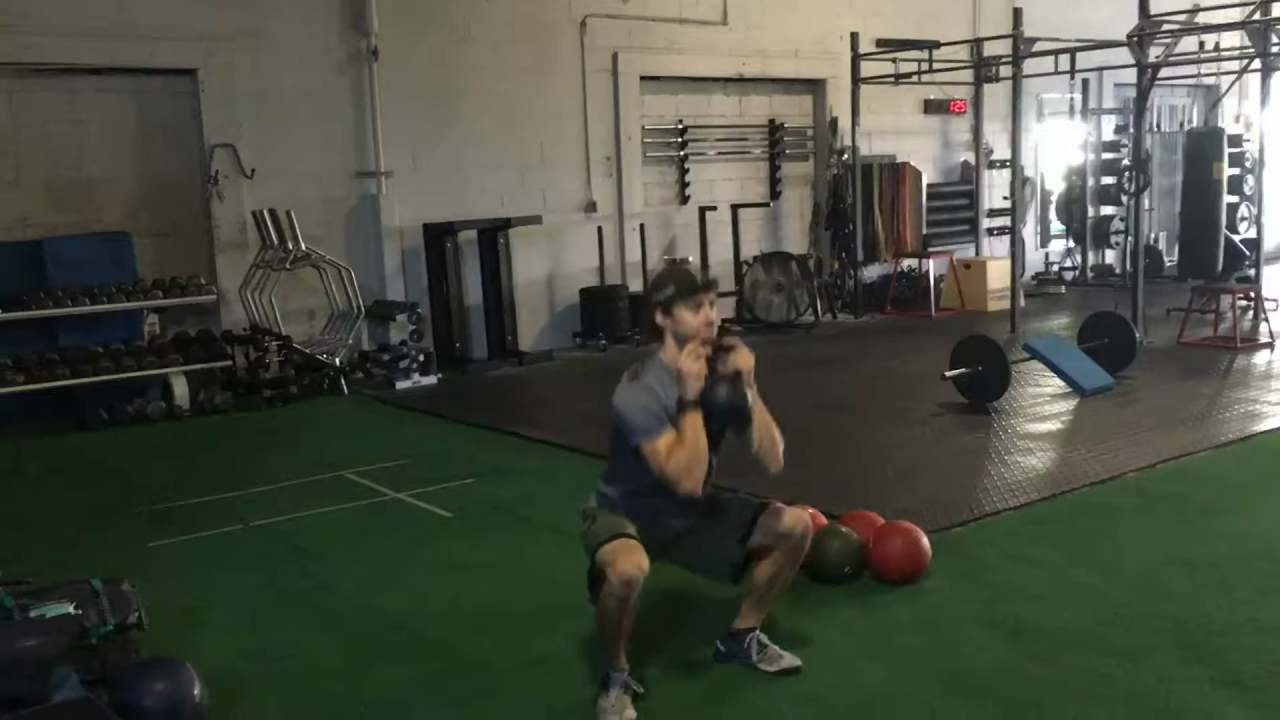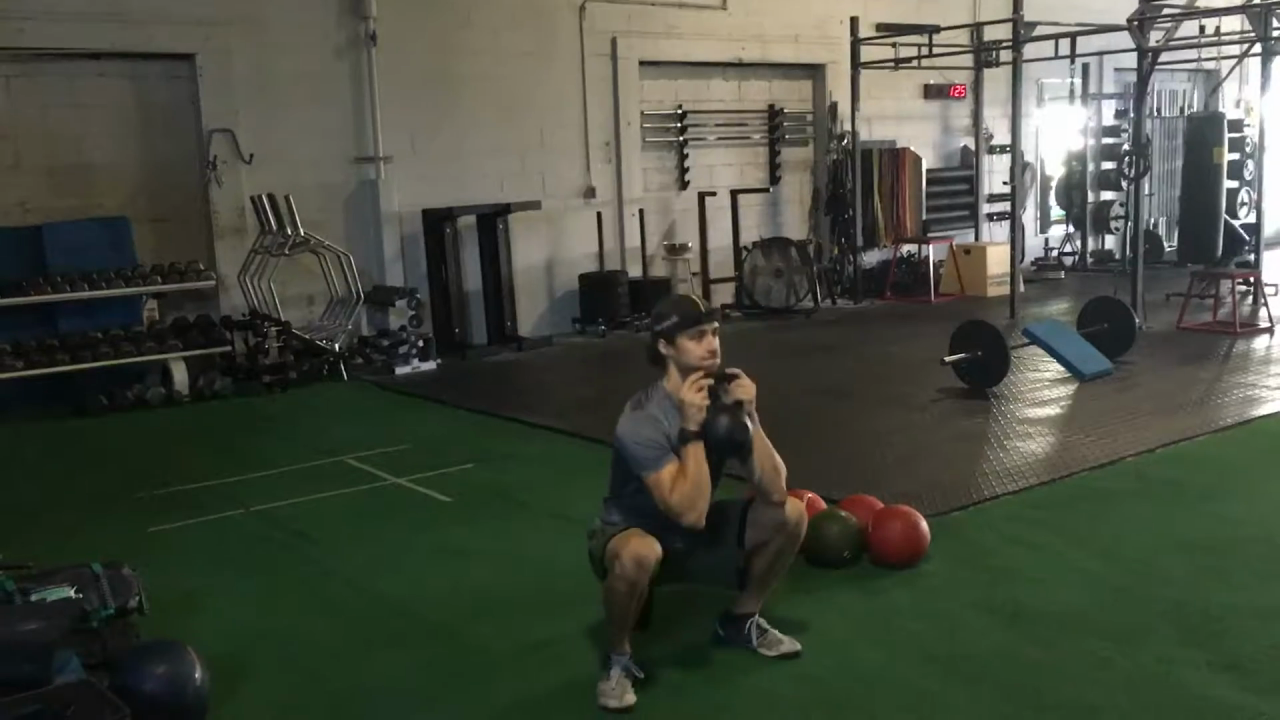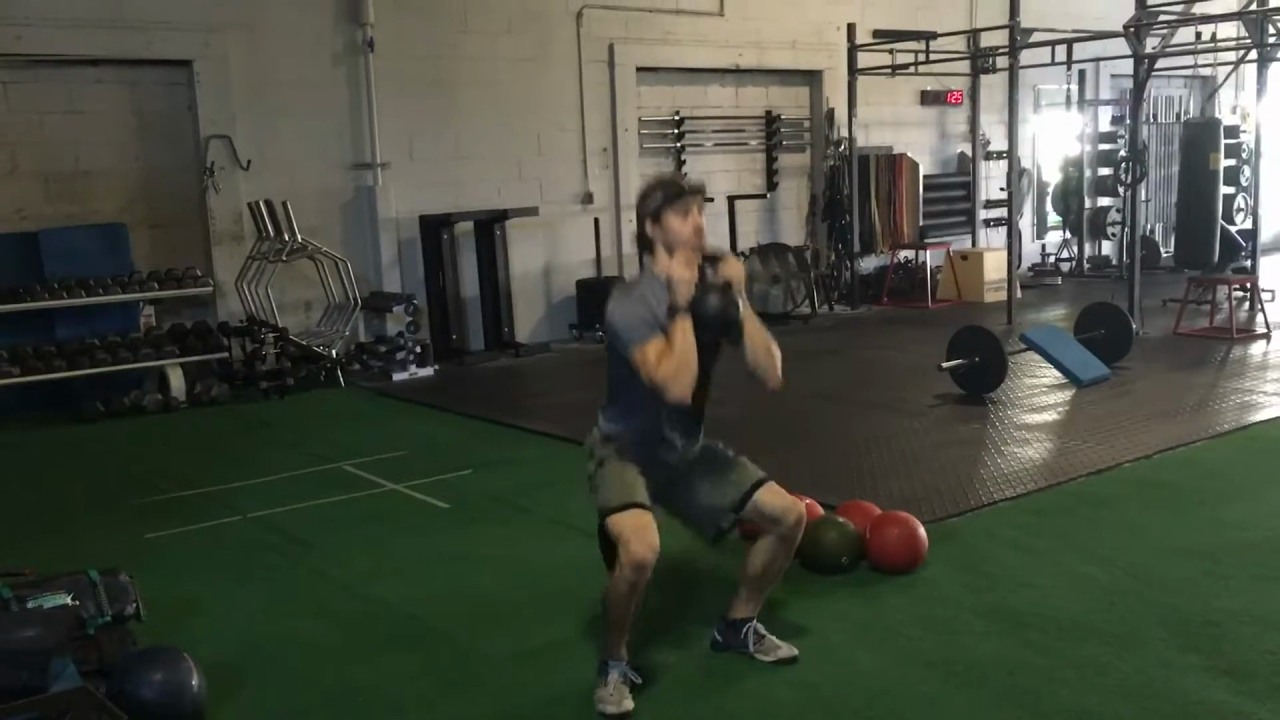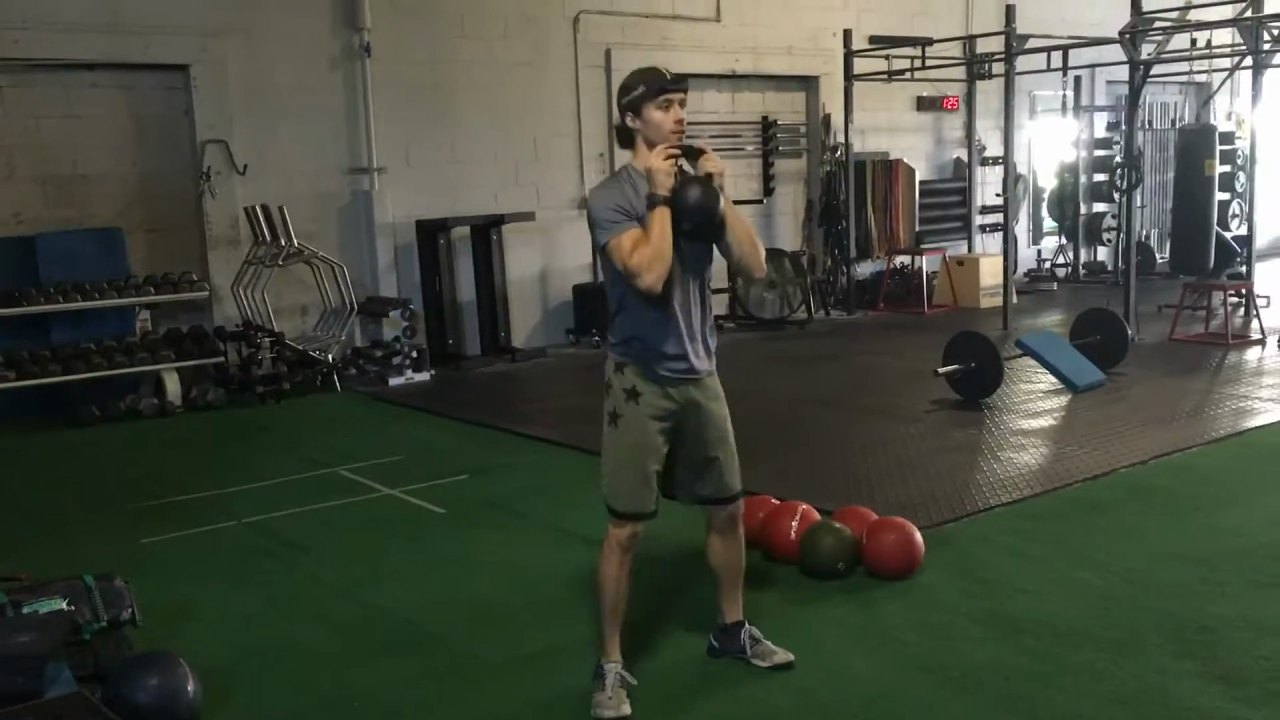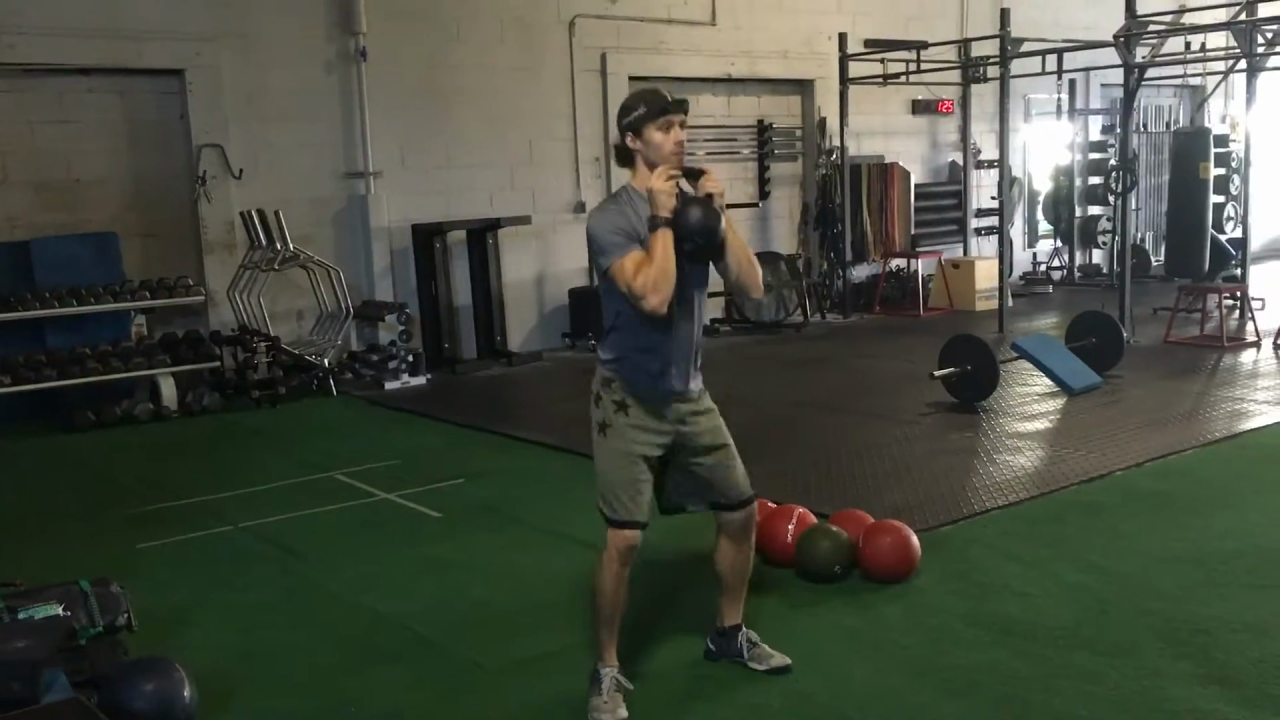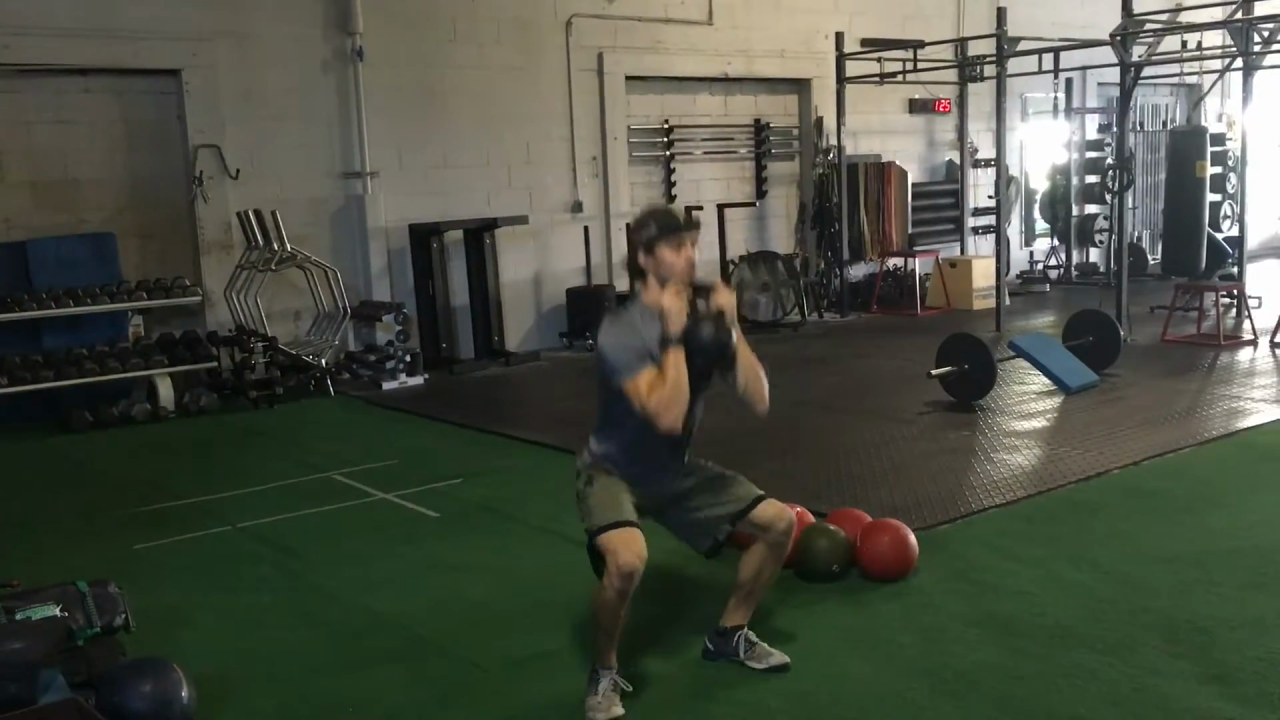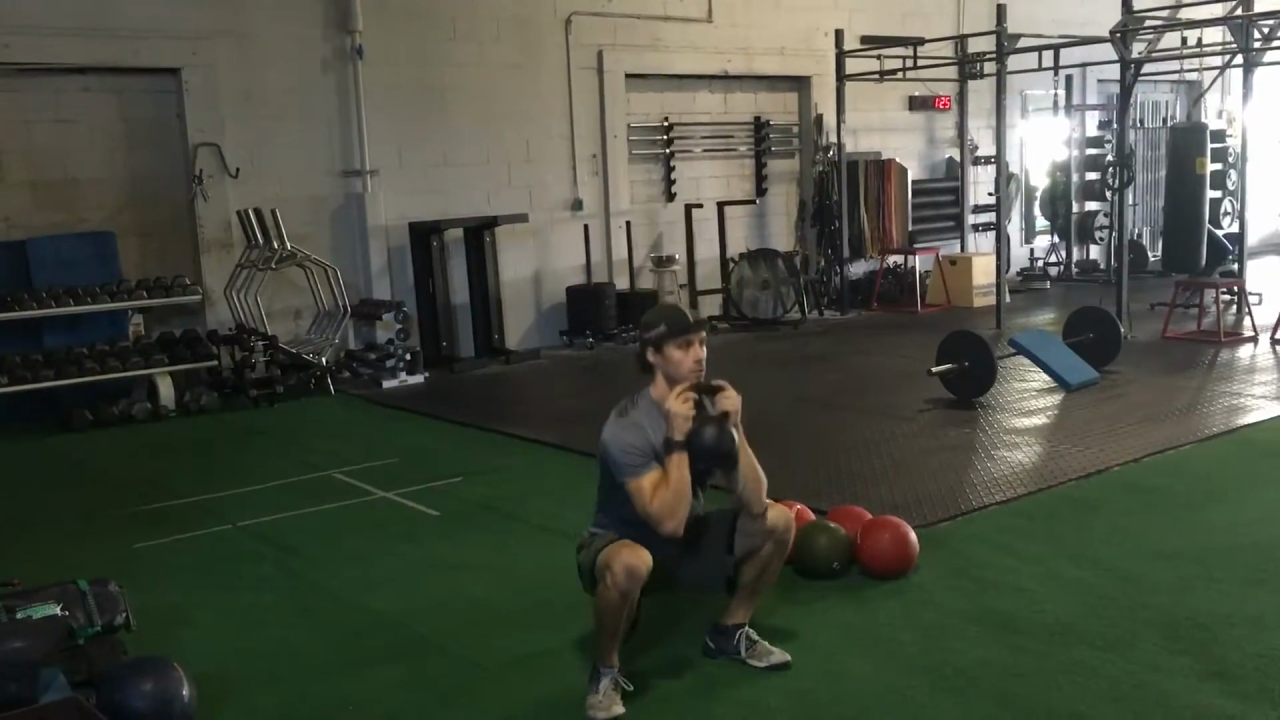
dt=0.3s
person 1, frame 1
left shoulder: (725, 374)
right shoulder: (638, 393)
left elbow: (773, 461)
right elbow: (687, 481)
left wrist: (747, 387)
right wrist: (689, 397)
left hip: (686, 515)
right hip: (623, 518)
left knee: (794, 528)
right knee: (628, 571)
left ankle: (741, 637)
right ankle: (617, 675)
person 1, frame 2
left shoulder: (728, 400)
right shoulder: (641, 422)
left elbow: (775, 492)
right elbow: (691, 513)
left wrist: (750, 417)
right wrist: (690, 428)
left hip: (693, 537)
right hip: (628, 532)
left knee: (790, 516)
right knee: (640, 554)
left ankle: (740, 621)
right ankle: (618, 659)
person 1, frame 3
left shoulder: (714, 286)
right shoulder: (632, 302)
left elbow: (771, 374)
right elbow: (676, 389)
left wrist: (738, 299)
right wrist: (681, 305)
left hip: (690, 451)
right hip: (624, 453)
left knee: (788, 517)
right knee: (639, 552)
left ankle: (738, 624)
right ankle: (614, 665)
person 1, frame 4
left shoulder: (696, 184)
right shoulder: (611, 196)
left elbow: (755, 266)
right elbow: (650, 275)
left wrist: (719, 195)
right wrist: (659, 196)
left hip: (699, 378)
right hip: (639, 383)
left knee: (726, 515)
right knee: (626, 530)
left ankle: (731, 631)
right ankle: (610, 666)
person 1, frame 5
left shoulder: (696, 205)
right shoulder: (611, 218)
left elbow: (751, 287)
right elbow: (654, 297)
left wrist: (720, 213)
right wrist: (661, 217)
left hip: (687, 396)
right hip: (627, 402)
left knee: (740, 514)
right knee: (624, 539)
left ankle: (729, 635)
person 1, frame 6
right shoulder: (621, 332)
left elbow: (758, 400)
right elbow: (667, 416)
left wrist: (730, 327)
right wrist: (673, 335)
left hip: (678, 471)
right hip: (615, 473)
left knee: (778, 523)
right knee: (627, 560)
left ankle: (729, 634)
right ankle: (605, 673)
person 1, frame 7
left shoulder: (712, 409)
right shoulder: (627, 429)
left elbow: (756, 505)
right elbow: (669, 521)
left wrist: (735, 428)
right wrist: (677, 438)
left hip: (684, 543)
right hip: (616, 544)
left knee: (779, 523)
right knee: (631, 566)
left ankle: (729, 632)
right ankle: (605, 672)
